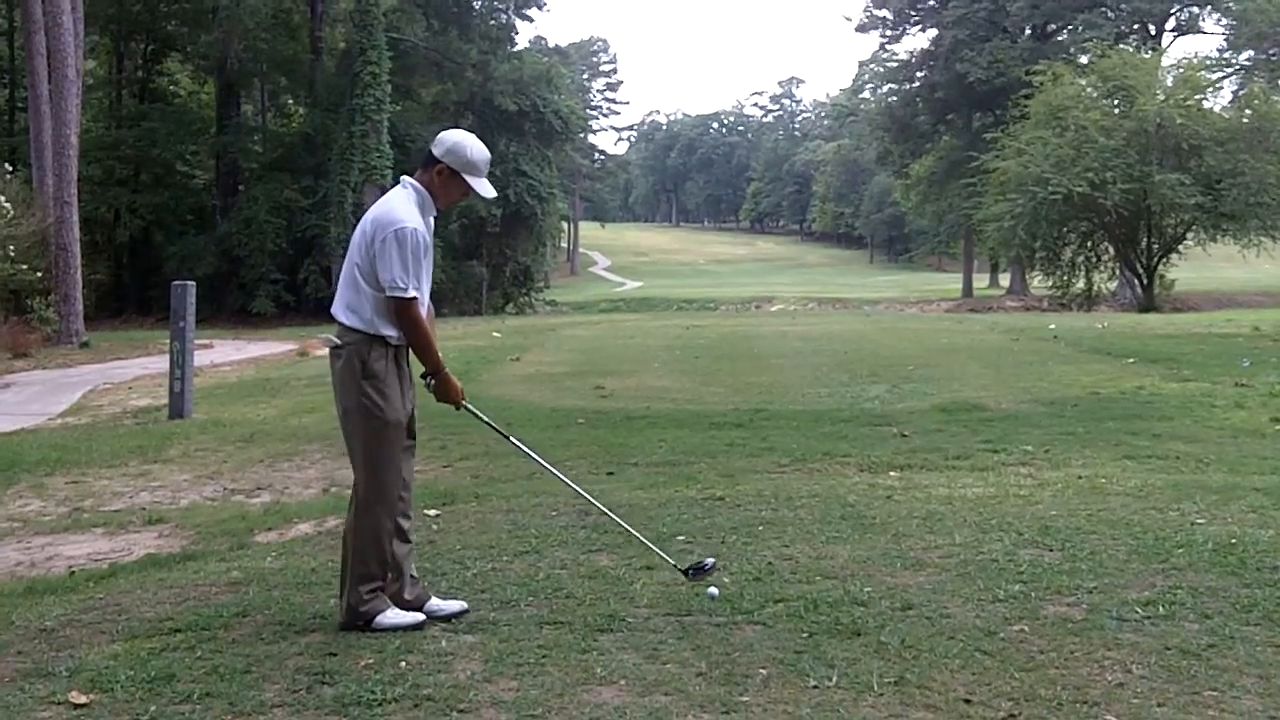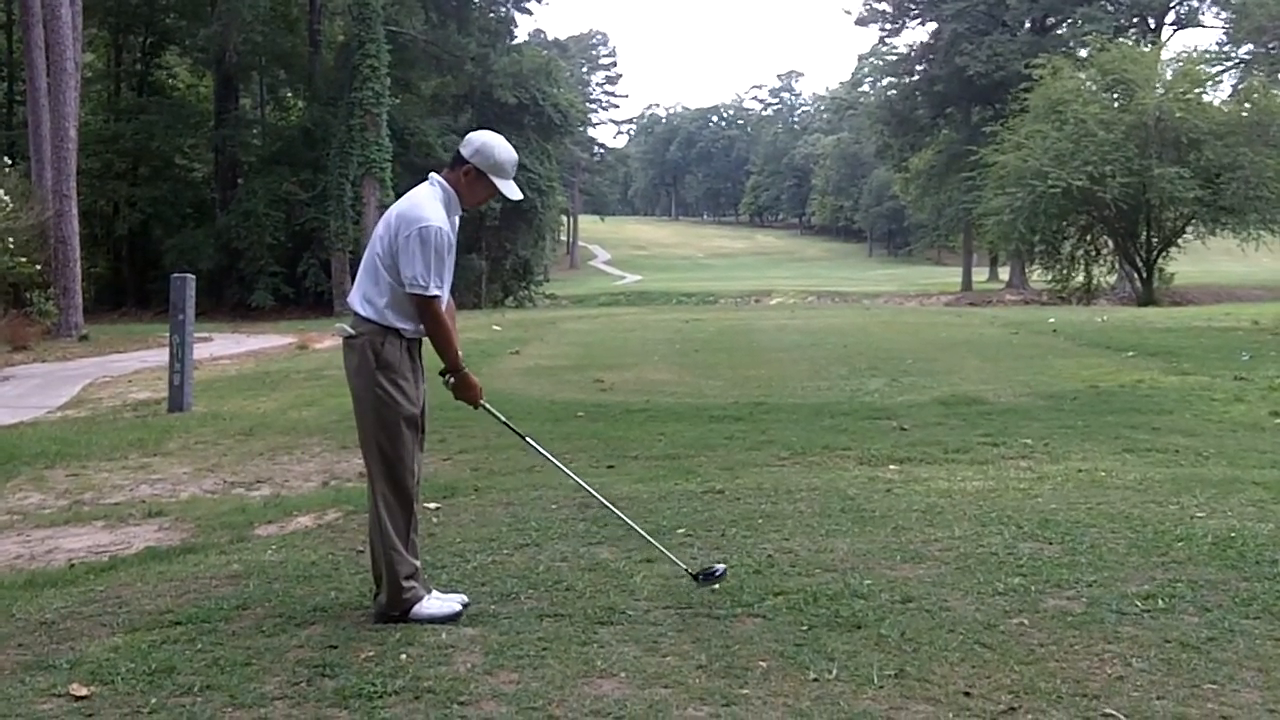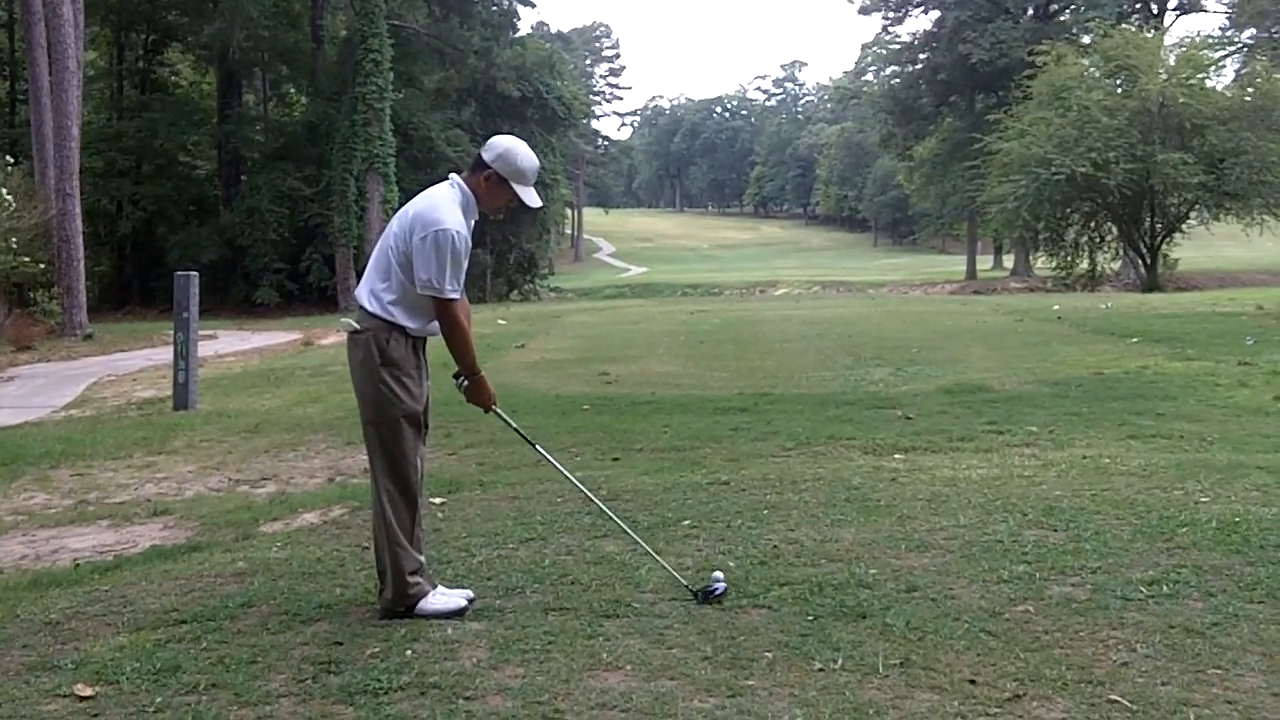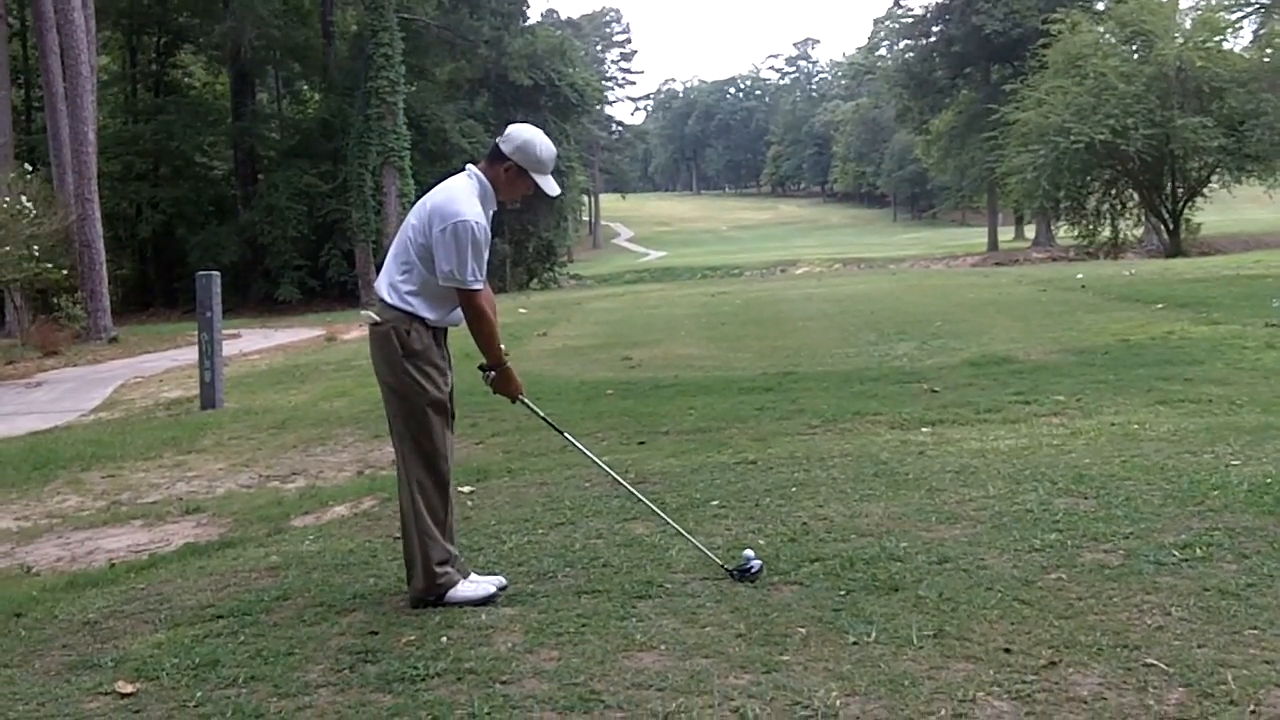
dt=0.7s
person 1, frame 1
left shoulder: (415, 212)
right shoulder: (402, 222)
left elbow: (420, 300)
right elbow: (405, 311)
left wrist: (436, 363)
right wrist: (441, 374)
left hip: (387, 356)
right hip: (369, 356)
left knee: (396, 482)
right knee: (377, 483)
left ankle: (402, 591)
right ankle: (363, 602)
person 1, frame 2
left shoulder: (438, 208)
right shoulder: (427, 220)
left elbow: (442, 297)
right elbow: (429, 309)
left wrist: (456, 361)
right wrist: (459, 373)
left hip: (397, 345)
right hip: (381, 347)
left knee: (404, 473)
right knee: (394, 475)
left ankle: (407, 583)
right ankle: (398, 596)
person 1, frame 3
left shoulder: (452, 203)
right shoulder: (445, 223)
left elbow: (456, 297)
right elbow: (447, 312)
left wrist: (468, 368)
right wrist: (475, 376)
left hip: (401, 340)
right hip: (385, 342)
left knee: (408, 467)
right knee: (398, 470)
left ankle: (412, 579)
right ankle: (403, 591)
person 1, frame 4
left shoulder: (469, 194)
right shoulder: (464, 215)
left elbow: (479, 286)
right elbow: (472, 303)
left wrist: (497, 354)
right wrist: (500, 367)
left hip: (420, 330)
right hip: (407, 334)
left knee: (434, 454)
right knee: (427, 458)
left ankle: (444, 567)
right ankle: (432, 580)
